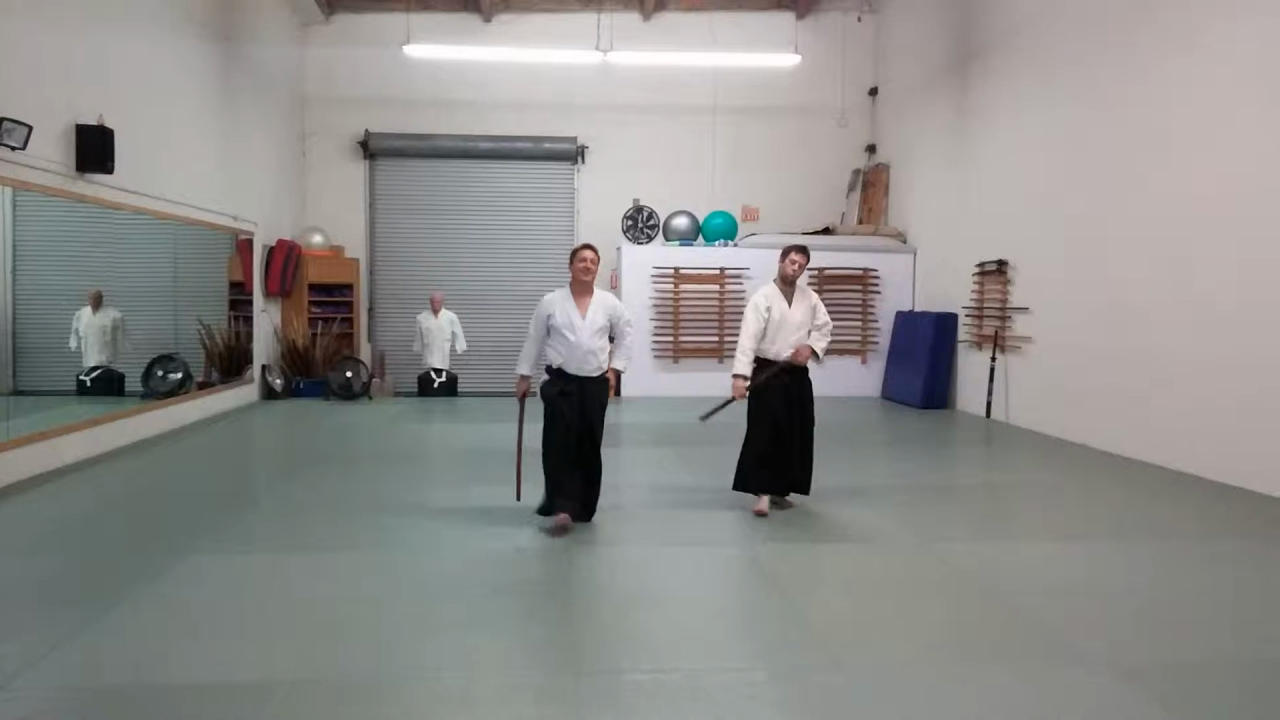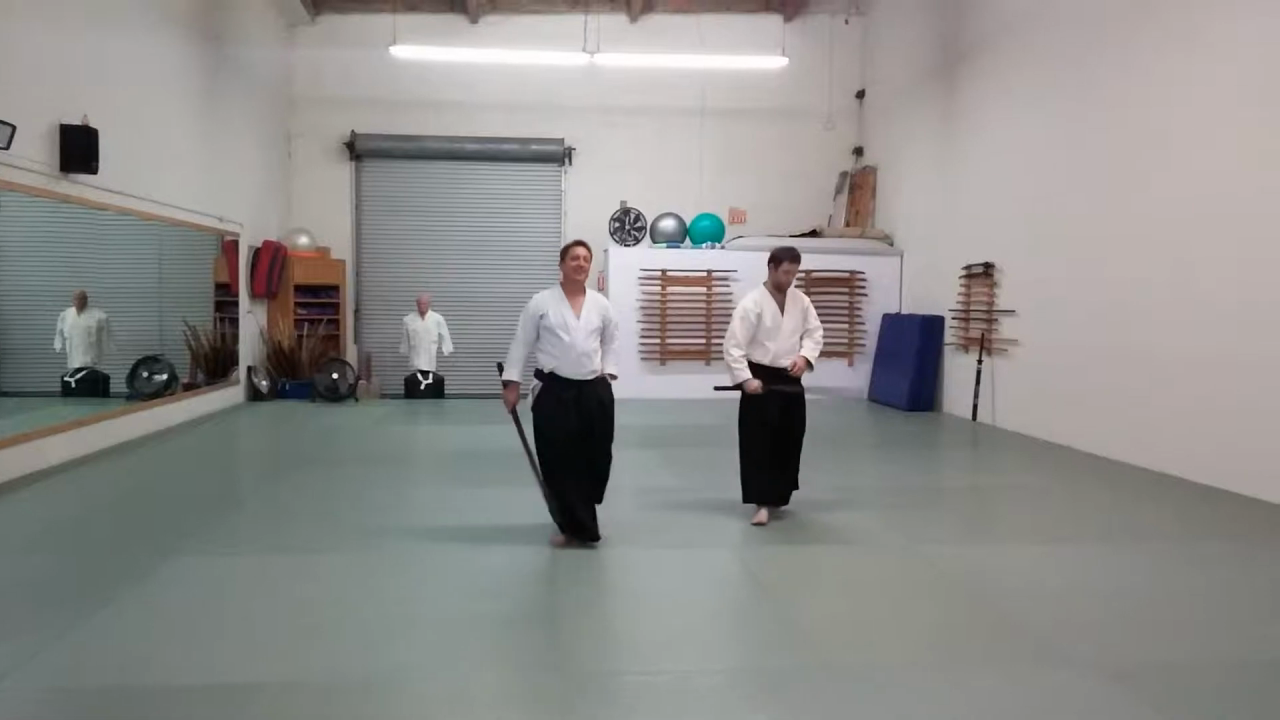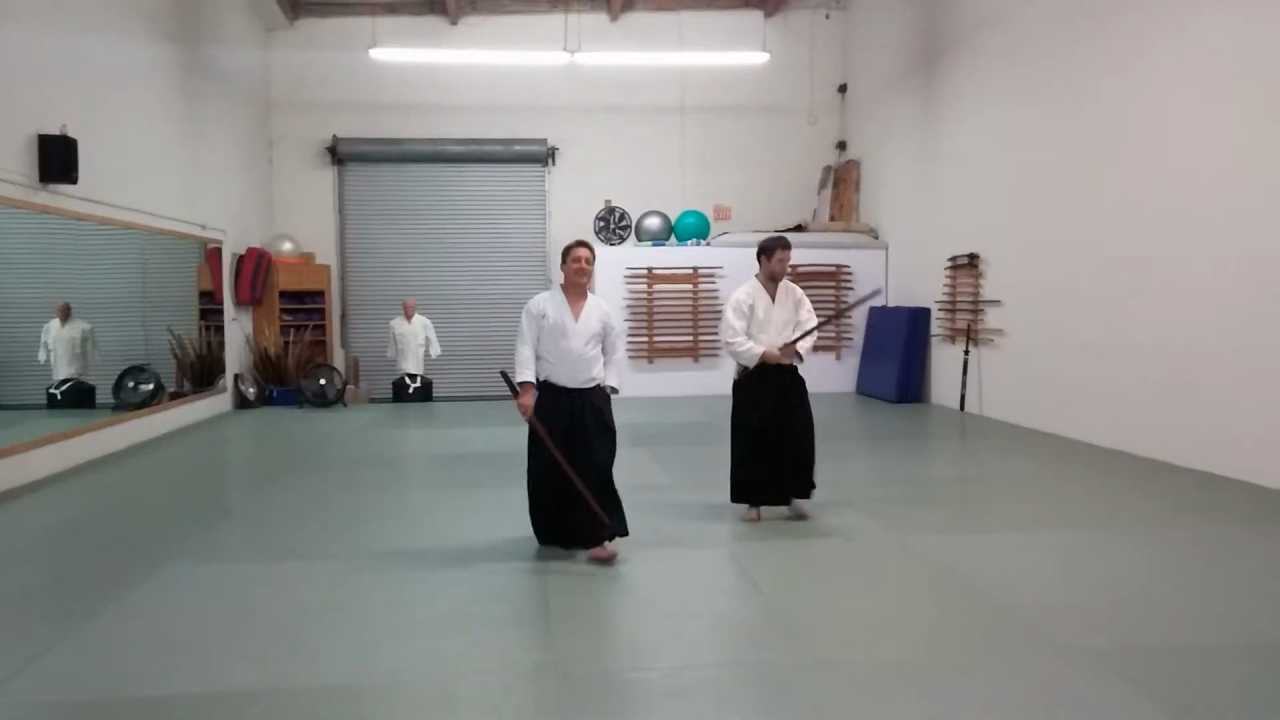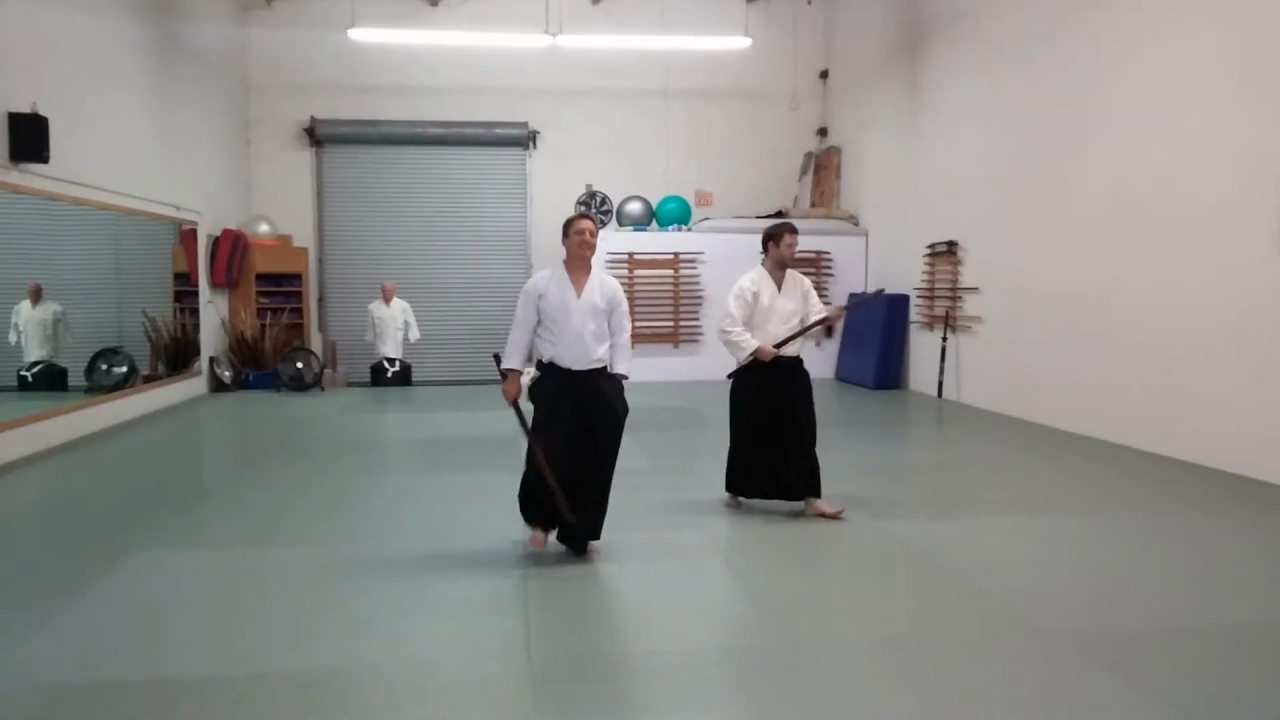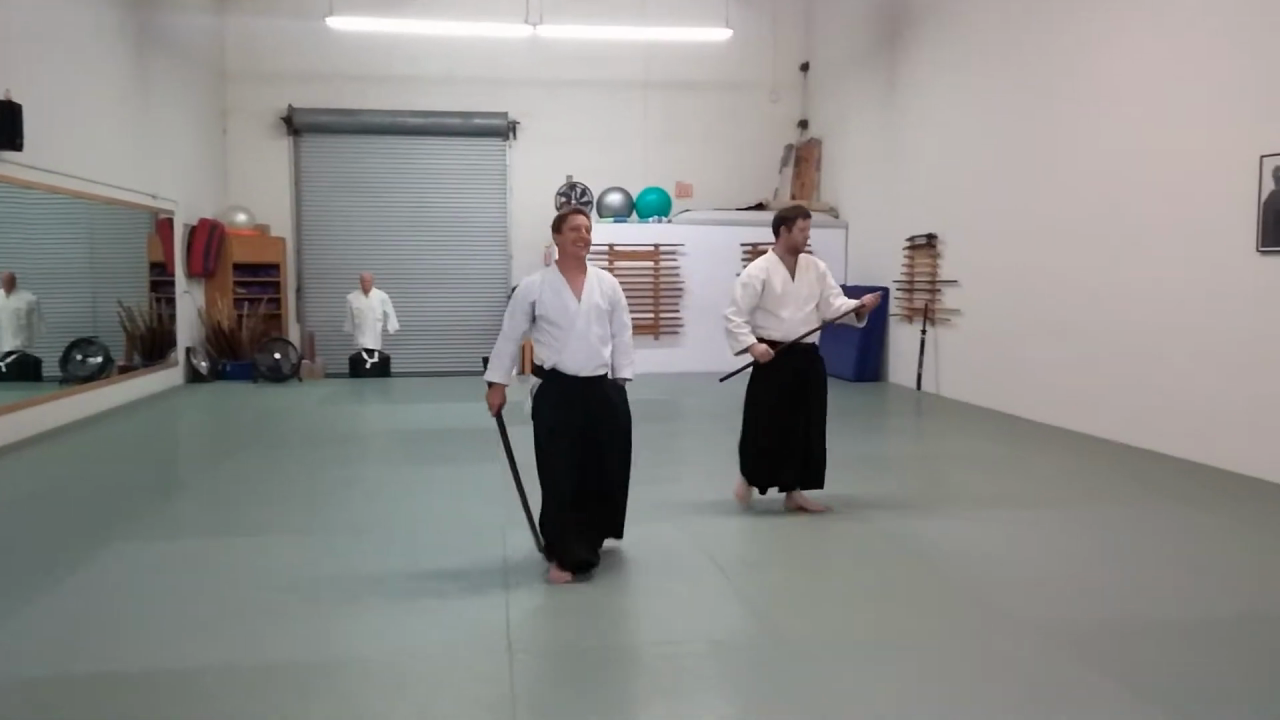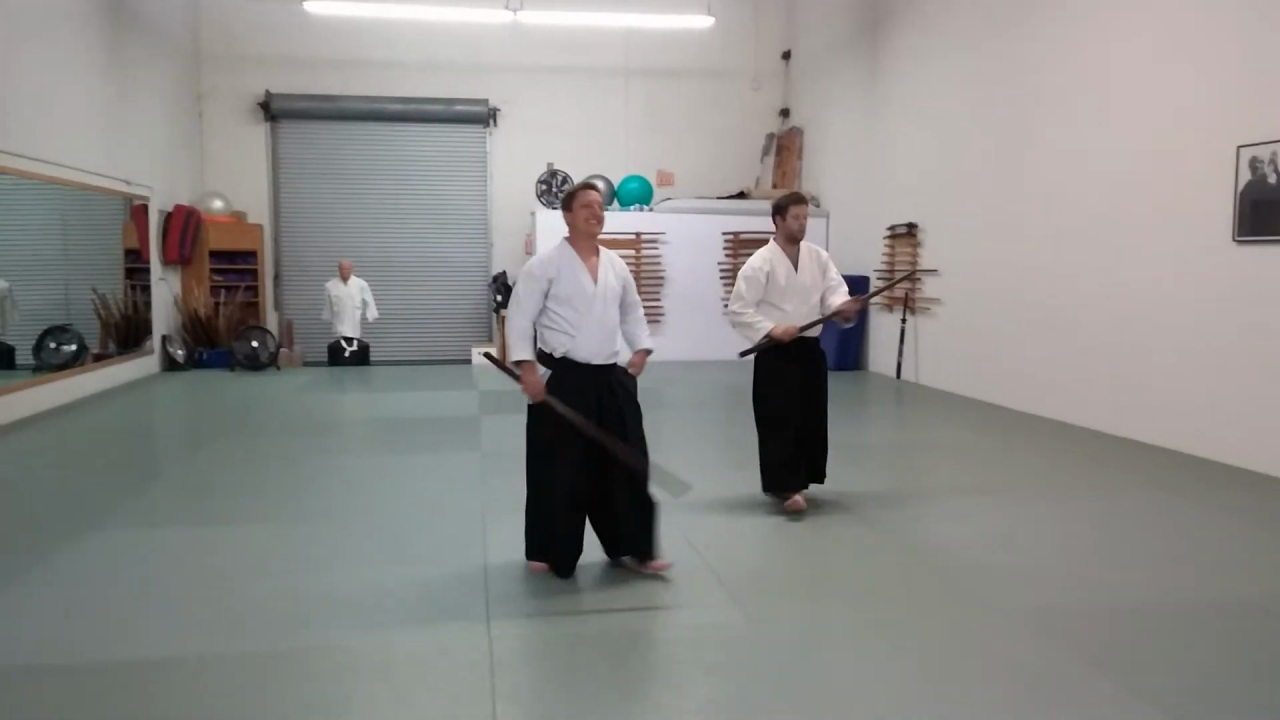
dt=0.3s
person 1, frame 1
left shoulder: (609, 303)
right shoulder: (550, 302)
left elbow: (625, 336)
right elbow: (534, 340)
left wrist: (614, 369)
right wrist: (524, 376)
left hip: (595, 385)
right hip: (561, 383)
left knee: (588, 449)
right knee: (559, 445)
left ankle: (580, 505)
right ankle: (561, 508)
person 1, frame 2
left shoulder: (600, 304)
right shoulder: (541, 303)
left elbow: (611, 341)
right elbow: (521, 344)
left wrist: (608, 374)
right wrist: (512, 385)
left hip: (593, 390)
right hip: (555, 390)
left knee: (597, 456)
right knee: (559, 460)
left ankle: (582, 513)
right ankle: (571, 524)
person 1, frame 3
left shoulder: (601, 310)
right shoulder: (539, 305)
left elbow: (613, 352)
right elbow: (525, 348)
left wrist: (608, 386)
right wrist: (526, 389)
left hip: (591, 399)
right hip: (551, 398)
left knee: (597, 467)
right knee: (549, 470)
left ankle: (600, 538)
right ankle: (555, 533)
person 1, frame 4
left shoulder: (610, 287)
right shoulder: (541, 283)
left elbow: (621, 335)
right elbow: (522, 329)
left wrist: (617, 378)
right wrist: (512, 374)
left hip: (597, 384)
right hip: (555, 382)
left knee: (595, 462)
right knee: (551, 457)
left ankle: (579, 533)
right ankle: (541, 519)
person 1, frame 5
left shoulder: (608, 284)
right shoulder: (534, 287)
left elbow: (622, 335)
right elbow: (510, 336)
left wrist: (621, 381)
right wrist: (497, 383)
left hip: (600, 390)
right hip: (556, 391)
left knee: (607, 470)
right knee: (560, 475)
left ankle: (585, 540)
right ankle: (564, 556)
person 1, frame 6
left shoulder: (616, 265)
right shoulder: (545, 264)
left elbow: (631, 313)
right elbow: (519, 319)
left wrist: (640, 350)
right wrist: (527, 367)
left hip: (608, 378)
right hip: (561, 379)
left knee: (625, 462)
right knee: (557, 471)
left ankle: (634, 549)
right ankle: (547, 551)
person 2, frame 1
left shoulder: (810, 298)
right shoulder: (762, 298)
left elbow: (824, 329)
right elbow: (748, 339)
left wrist: (811, 347)
right wrist: (740, 375)
left hip: (798, 375)
right hip: (768, 375)
left knee: (796, 435)
right knee: (764, 433)
left ankle: (779, 490)
right ankle: (761, 493)
person 2, frame 2
left shoulder: (801, 301)
right shoulder: (751, 304)
left elbow: (814, 334)
right elbow: (732, 347)
left wrist: (805, 357)
right wrist: (745, 379)
left hip: (790, 382)
right hip: (760, 382)
left knee: (788, 442)
right knee: (760, 443)
left ankle: (775, 494)
right ankle: (763, 504)
person 2, frame 3
left shoulder: (794, 293)
right shoulder: (743, 296)
left elbow: (808, 327)
right elbow: (731, 339)
left wrist: (795, 349)
right wrist: (762, 353)
left hip: (788, 377)
right hip: (755, 378)
left knee: (799, 436)
right knee: (753, 442)
left ankle: (794, 494)
right ankle: (754, 502)
person 2, frame 4
left shoulder: (802, 284)
right shoulder: (749, 284)
left elbow: (812, 319)
right elbow: (731, 328)
left wrist: (827, 319)
right wrist: (755, 348)
left hip: (792, 370)
right hip: (756, 372)
left knee: (801, 434)
right knee: (749, 434)
left ankle: (810, 498)
right ankle: (735, 490)
person 2, frame 5
left shoulder: (816, 268)
right shoulder: (758, 271)
left elbow: (832, 305)
right elbow: (734, 315)
left wrist: (859, 307)
right wrist: (751, 345)
left hip: (808, 358)
right hip: (772, 358)
left knee: (808, 426)
right knee: (765, 425)
left ankle: (794, 490)
right ankle: (748, 478)
person 2, frame 6
left shoulder: (819, 257)
right shoulder: (760, 263)
left elbow: (833, 292)
right elbow: (738, 310)
left wrist: (843, 307)
right wrist: (770, 329)
left hip: (810, 350)
right hip: (776, 353)
left knee: (810, 421)
right knee: (782, 421)
left ankle: (779, 480)
right ankle: (790, 489)
